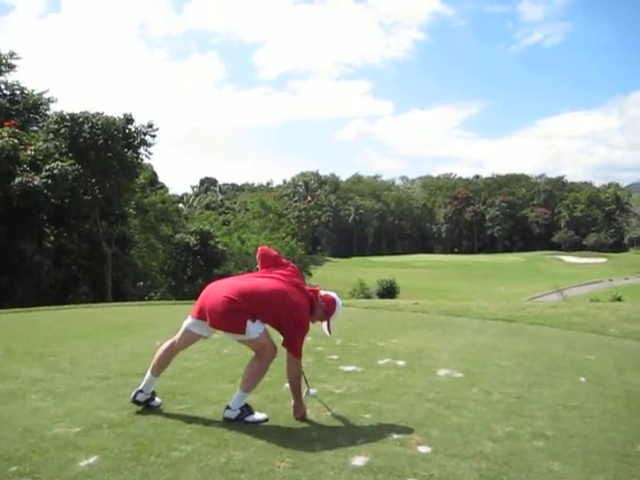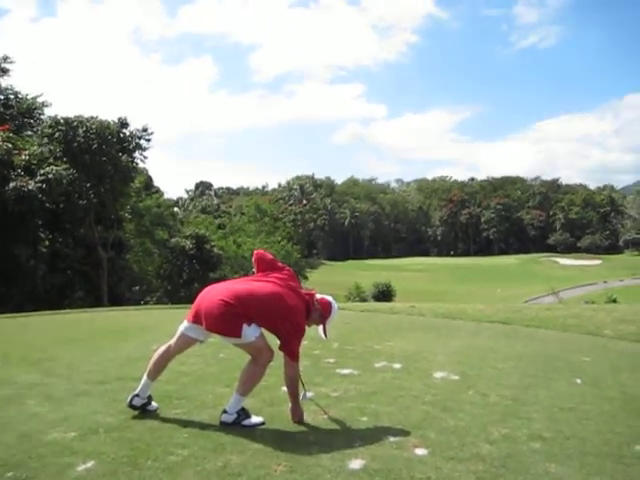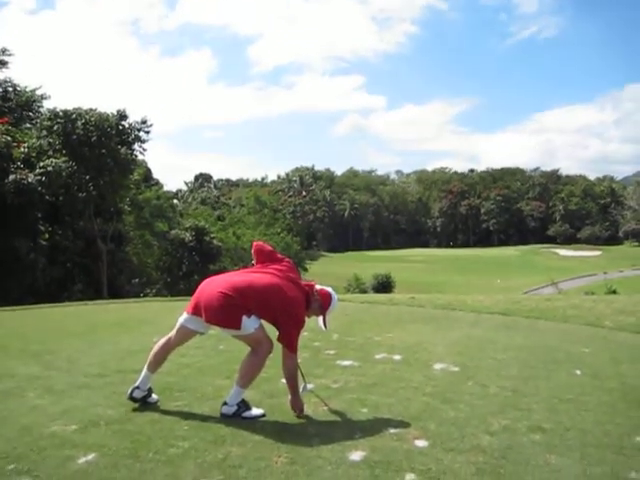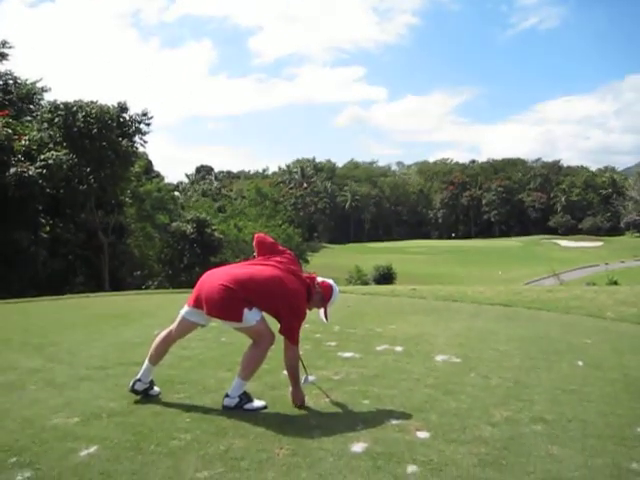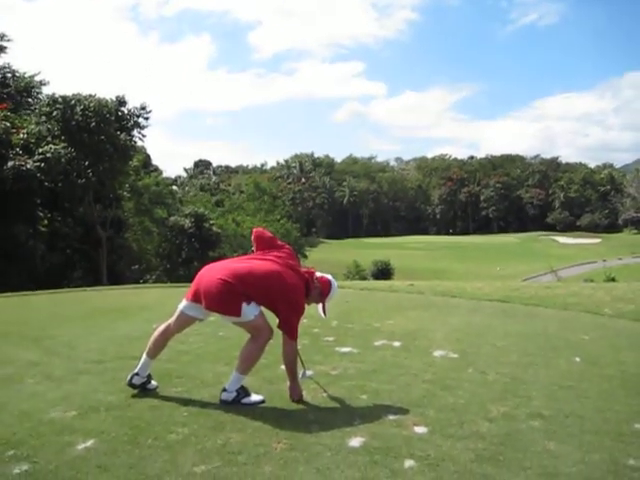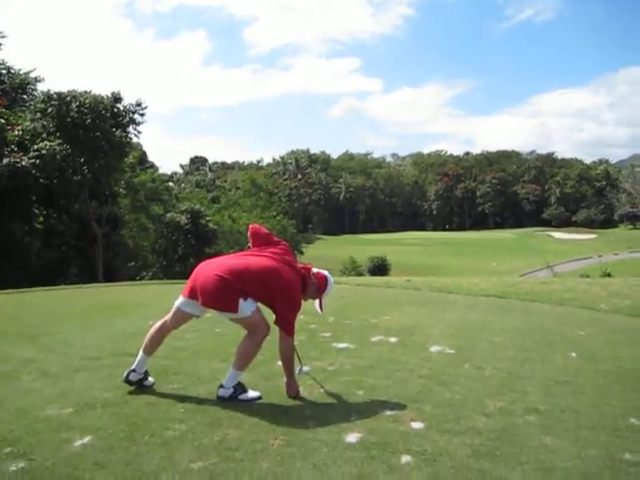
dt=0.3s
person 1, frame 1
left shoulder: (292, 272)
right shoulder: (300, 314)
left elbow: (262, 251)
right elbow: (294, 361)
right wrist: (298, 401)
left hip: (213, 291)
right hip: (229, 306)
left knee: (177, 343)
right knee: (267, 351)
left ankle: (143, 391)
right ankle: (235, 408)
person 1, frame 2
left shoulder: (288, 276)
right shoulder: (296, 317)
left elbow: (258, 255)
right elbow: (291, 364)
right wrist: (295, 405)
left hip: (208, 295)
right hip: (225, 309)
left knee: (173, 347)
right knee: (263, 355)
left ankle: (140, 396)
right ankle: (232, 413)
person 1, frame 3
left shoulder: (287, 268)
right shoulder: (296, 309)
left elbow: (257, 246)
right elbow: (289, 355)
right wrist: (295, 396)
left hip: (208, 287)
right hip: (225, 301)
left knee: (173, 340)
right knee: (263, 346)
left ankle: (140, 388)
right ankle: (232, 404)
person 1, frame 4
left shoulder: (288, 260)
right shoulder: (296, 301)
left elbow: (259, 238)
right elbow: (291, 347)
right wrist: (296, 388)
left hip: (209, 279)
right hip: (226, 294)
left knee: (174, 332)
right knee: (264, 338)
left ankle: (142, 381)
right ankle: (234, 397)
person 1, frame 5
left shoulder: (287, 255)
right shoulder: (295, 296)
left elbow: (257, 233)
right elbow: (289, 343)
right wrist: (294, 383)
left hip: (207, 274)
right hip: (225, 288)
left knee: (173, 326)
right knee: (263, 333)
left ankle: (139, 375)
right ankle: (232, 391)
person 1, frame 6
left shoulder: (284, 251)
right shoulder: (292, 291)
left elbow: (253, 229)
right elbow: (286, 338)
right wrist: (290, 379)
left hip: (204, 270)
right hip: (221, 285)
left knee: (169, 323)
right knee: (259, 329)
left ankle: (136, 372)
right ankle: (229, 387)
